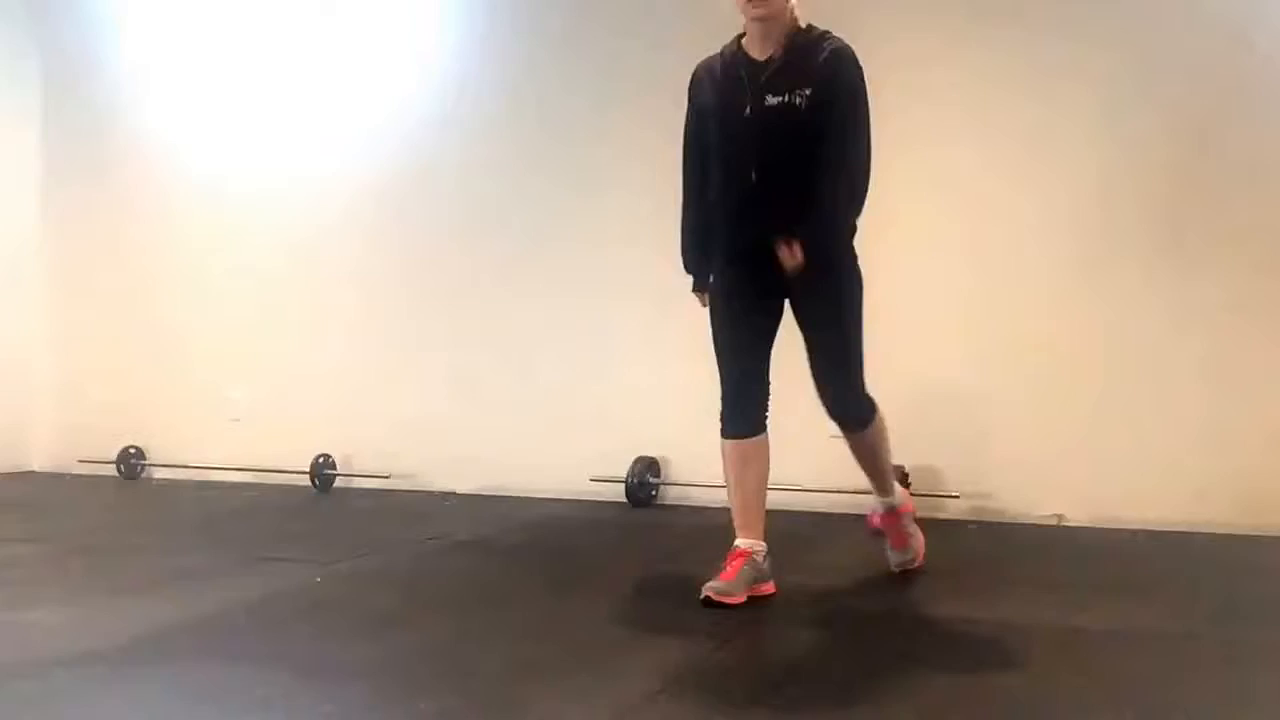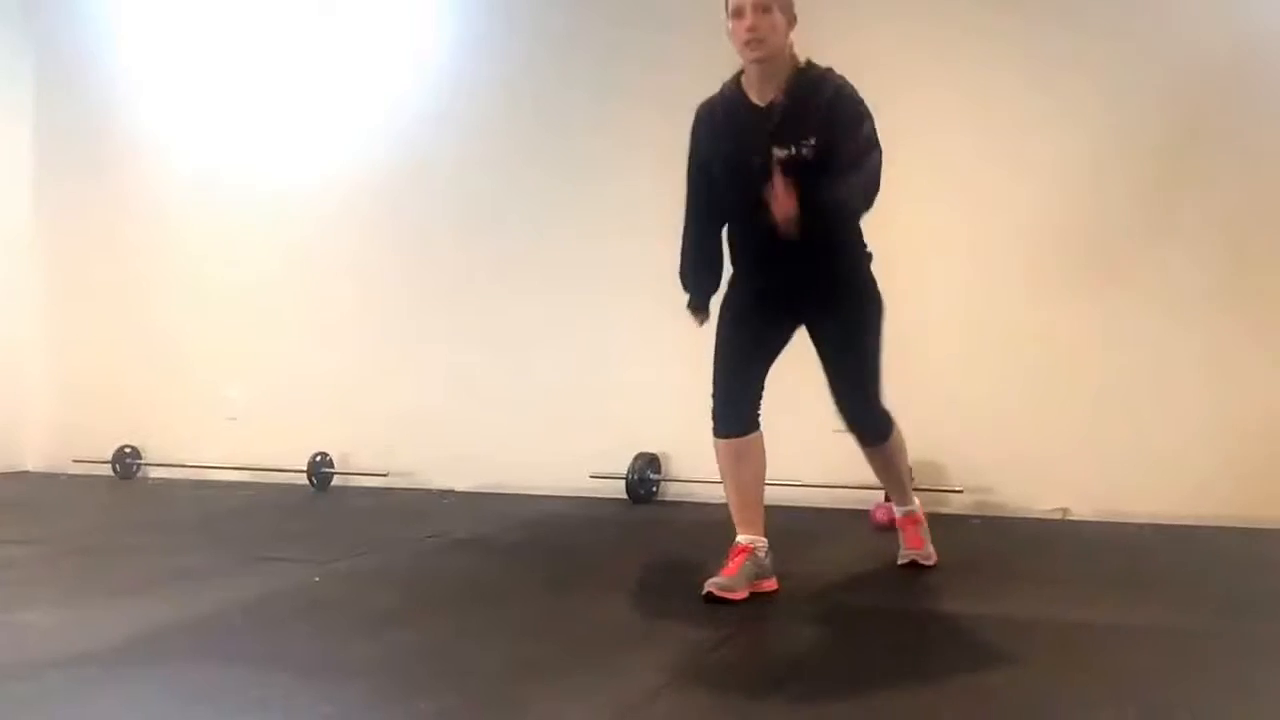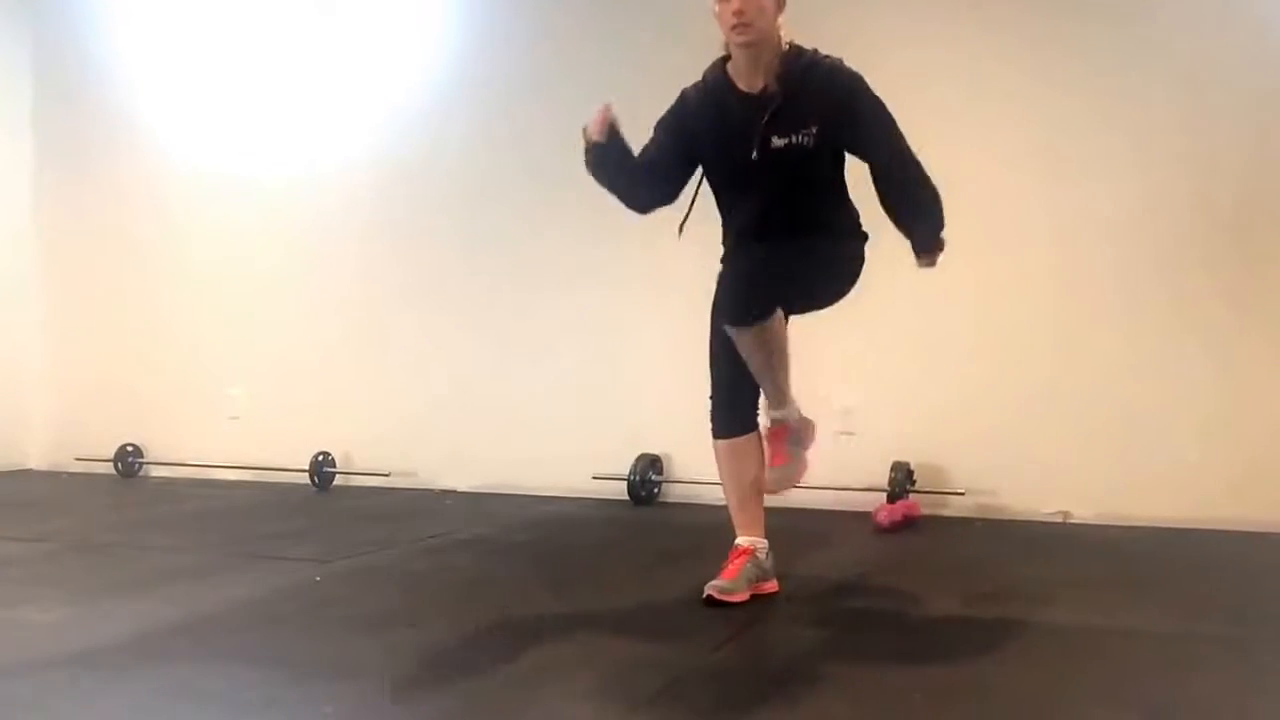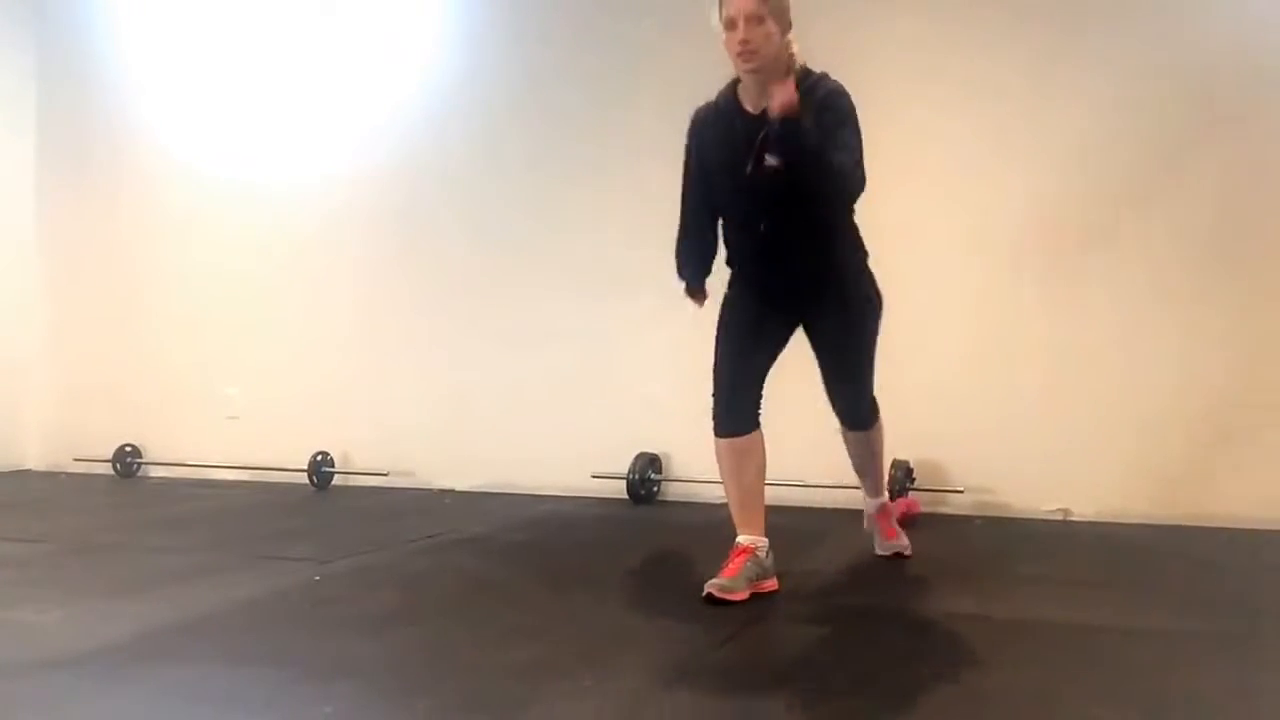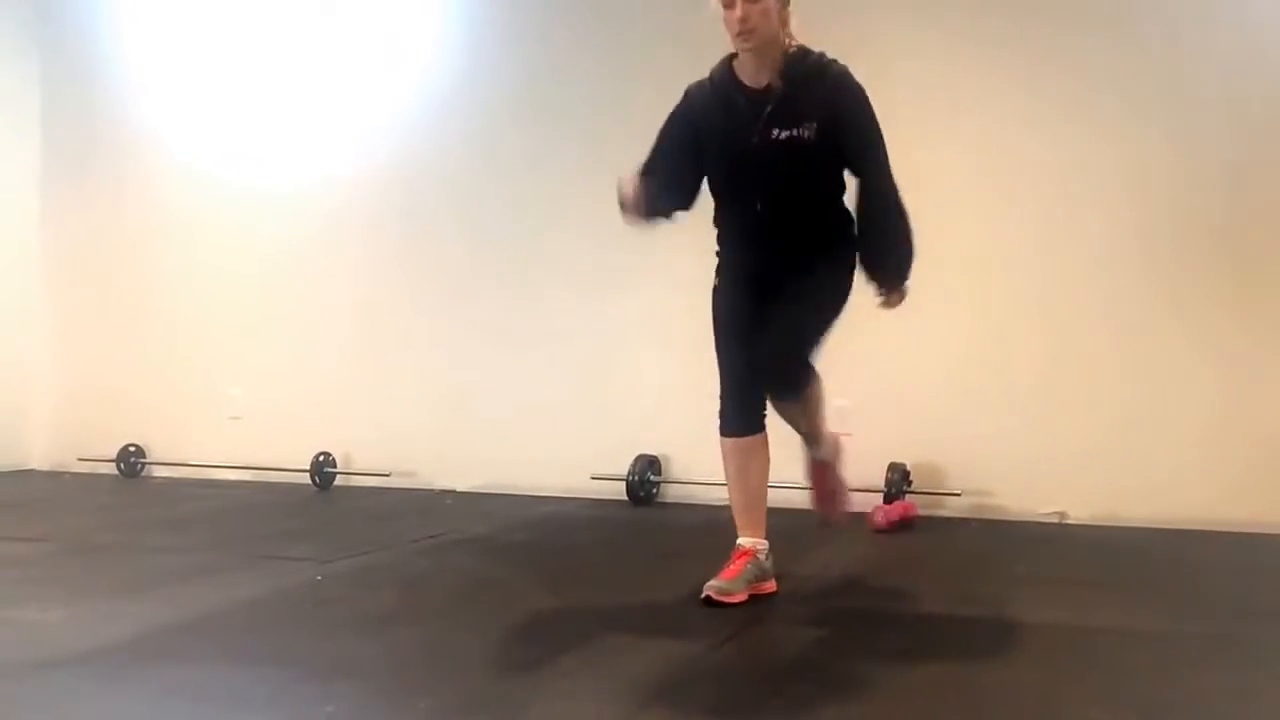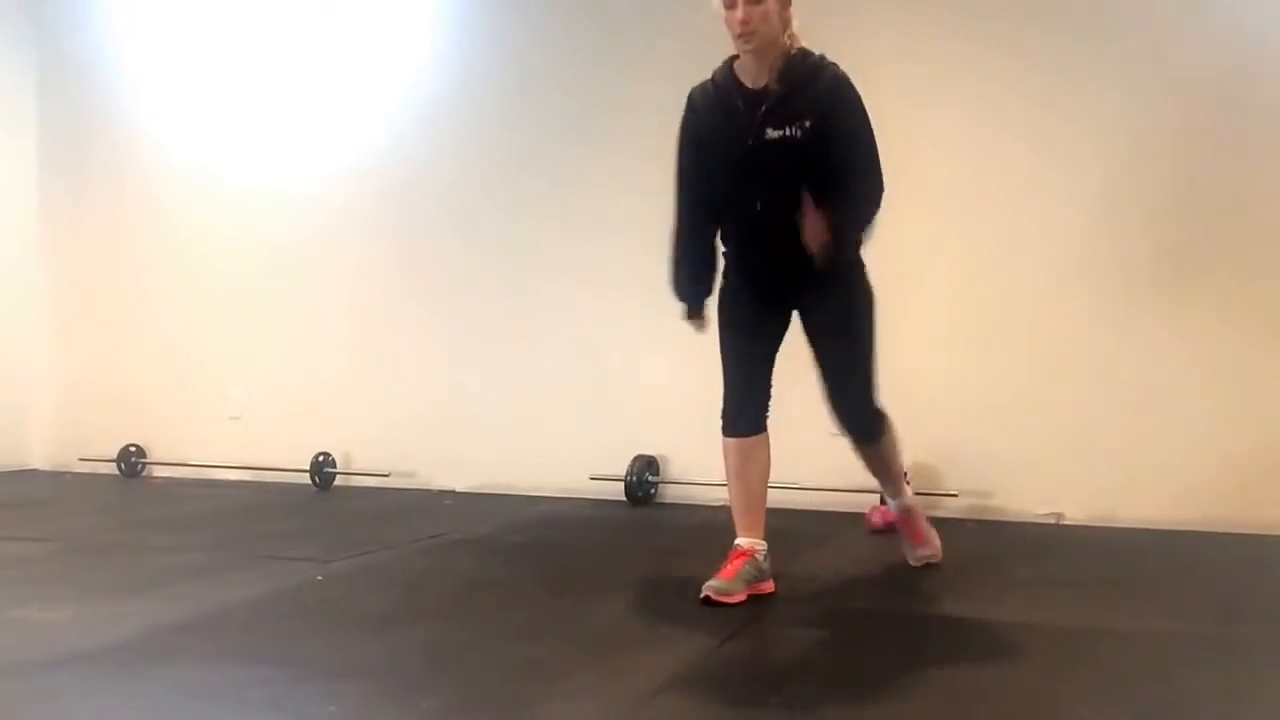
dt=0.4s
person 1, frame 1
left shoulder: (830, 62)
right shoulder: (710, 78)
left elbow: (850, 166)
right elbow: (697, 181)
left wrist: (810, 239)
right wrist: (698, 267)
left hip: (821, 260)
right hip: (738, 264)
left knee: (843, 394)
right knee: (740, 402)
left ankle: (892, 504)
right ankle: (750, 556)
person 1, frame 2
left shoulder: (831, 99)
right shoulder: (714, 116)
left elbow: (863, 182)
right elbow: (704, 210)
left wrist: (807, 207)
right wrist: (698, 286)
left hip: (833, 281)
right hip: (756, 285)
left knee: (861, 412)
right knee: (731, 404)
left ankle: (906, 518)
right ankle: (751, 552)
person 1, frame 3
left shoulder: (827, 83)
right shoulder: (699, 103)
left elbow: (890, 157)
right elbow: (652, 184)
left wrist: (923, 229)
right wrist: (605, 148)
left hip: (826, 248)
right hip: (748, 260)
left knee: (746, 303)
right knee: (729, 400)
left ankle: (789, 419)
right ankle: (752, 554)
person 1, frame 4
left shoulder: (825, 101)
right shoulder: (710, 123)
left elbow: (845, 187)
right elbow: (699, 206)
left wrist: (792, 124)
right wrist: (693, 274)
left hip: (835, 283)
right hip: (755, 287)
left knee: (854, 404)
right knee: (732, 400)
left ankle: (877, 508)
right ankle: (752, 552)
person 1, frame 5
left shoulder: (828, 86)
right shoulder: (704, 102)
left elbow: (873, 180)
right elbow: (671, 185)
left wrist: (889, 267)
right wrist: (638, 196)
left hip: (821, 259)
right hip: (744, 266)
left knee: (782, 359)
right knee: (740, 402)
left ankle: (821, 450)
right ankle: (753, 554)
person 1, frame 6
left shoulder: (823, 86)
right shoulder: (706, 103)
left elbow: (866, 182)
right elbow: (694, 204)
left wrist: (837, 229)
right wrist: (692, 288)
left hip: (827, 274)
right hip: (748, 277)
left knee: (853, 407)
right knee: (741, 404)
left ankle: (905, 506)
right ankle: (750, 556)
